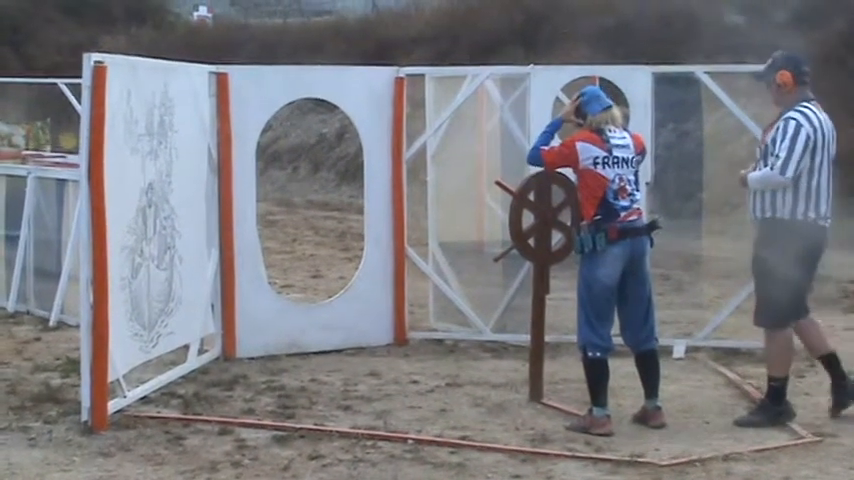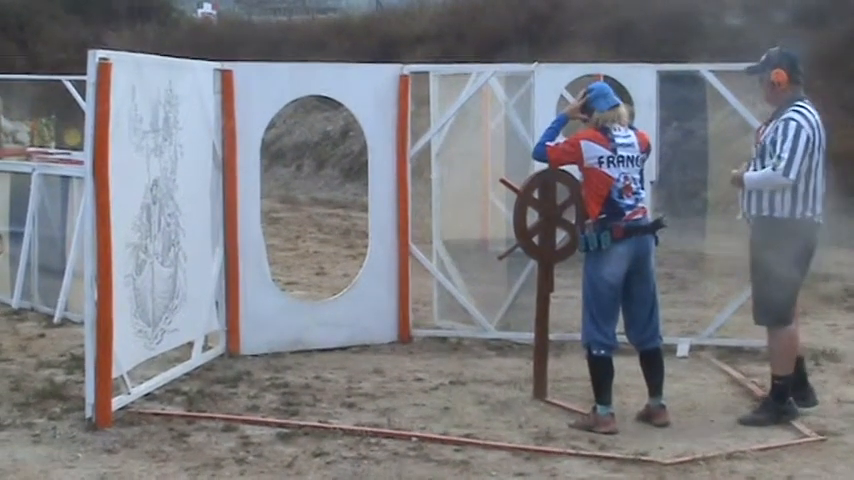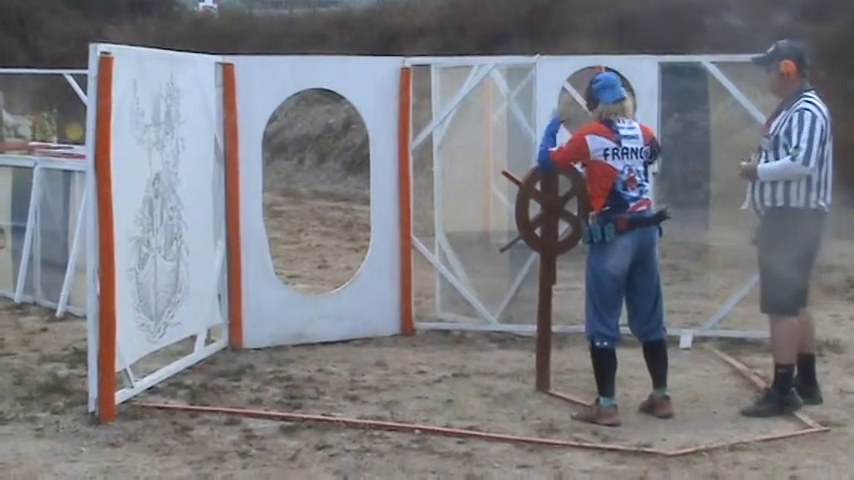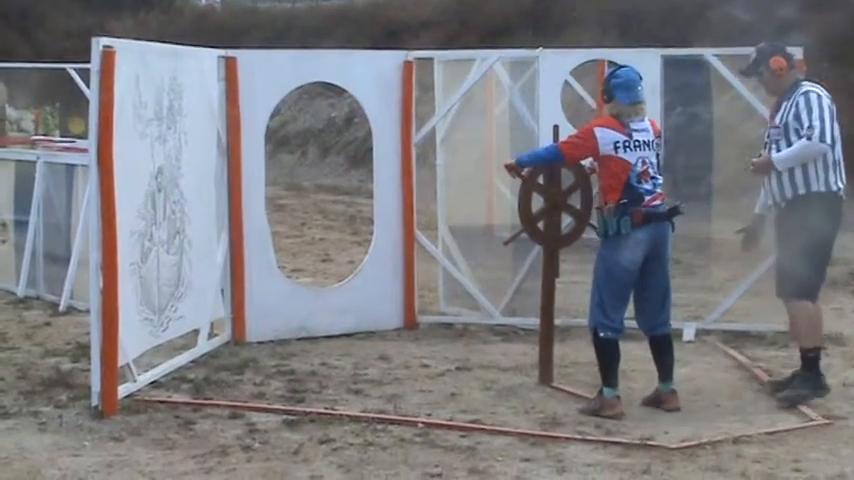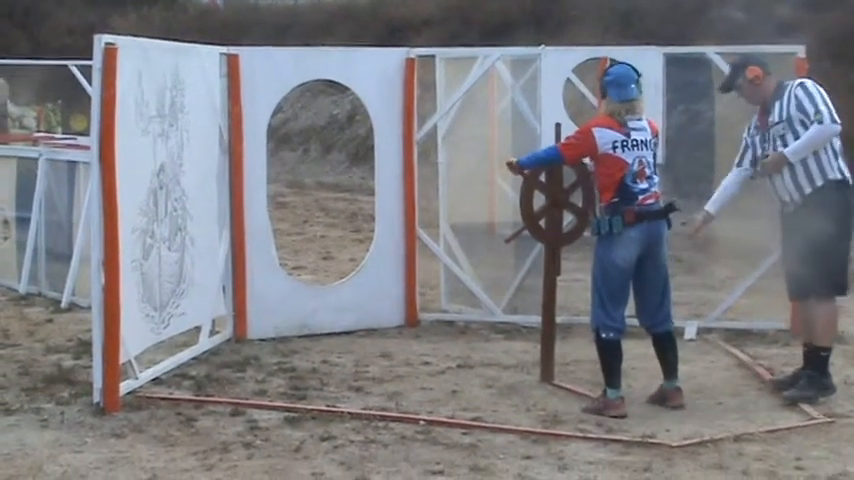
dt=0.5s
person 1, frame 1
left shoulder: (794, 121)
right shoulder: (820, 118)
left elbow: (780, 175)
left wrist: (749, 179)
right wrist: (758, 174)
left hip: (786, 229)
right hip: (808, 226)
left knee: (775, 317)
right knee: (796, 311)
left ankle: (776, 402)
person 1, frame 2
left shoulder: (793, 121)
right shoulder: (803, 115)
left elbow: (783, 176)
left wrist: (744, 178)
right wrist: (753, 174)
left hip: (783, 228)
right hip: (790, 225)
left knee: (776, 314)
right knee: (781, 310)
left ankle: (780, 399)
right ankle: (798, 385)
person 1, frame 3
left shoulder: (807, 111)
right shoulder: (789, 109)
left elbow: (802, 165)
left wrist: (758, 170)
left hip: (795, 219)
right hip: (783, 218)
left knee: (781, 305)
right knee: (795, 302)
left ankle: (782, 391)
right ankle: (806, 382)
person 1, frame 4
left shoulder: (810, 96)
right shoulder: (783, 105)
left elbow: (818, 144)
left wrist: (773, 161)
right wrist: (759, 213)
left hip: (815, 204)
right hip: (794, 206)
left knee: (796, 290)
right knee: (801, 291)
left ankle: (812, 374)
right ankle: (809, 371)
person 1, frame 5
left shoulder: (802, 91)
right shoulder: (758, 124)
right elbow: (740, 172)
left wrist: (787, 156)
right wrist: (708, 211)
right hip: (796, 208)
left knee: (822, 289)
right knee: (802, 291)
left ankle: (820, 374)
right ankle: (810, 367)
person 2, frame 1
left shoulder: (582, 143)
right shoulder: (636, 142)
left elbow: (535, 156)
left wrist: (560, 120)
right wrist: (614, 124)
left hip: (603, 244)
right hip: (637, 239)
left knee: (595, 333)
right knee: (642, 329)
left ankle: (599, 415)
right ankle: (653, 407)
person 2, frame 2
left shoulder: (586, 142)
right shoulder: (640, 140)
left elbow: (540, 151)
left wrist: (565, 115)
right wrist: (620, 120)
left hip: (608, 244)
right hip: (641, 238)
left knee: (599, 332)
right knee: (646, 328)
left ankle: (603, 413)
right ankle: (657, 406)
person 2, frame 3
left shoulder: (590, 136)
right shoulder: (644, 133)
left elbow: (548, 161)
left wrist: (553, 124)
left hip: (612, 236)
right hip: (645, 230)
left knee: (602, 325)
right knee: (649, 320)
left ankle: (606, 405)
right ankle: (661, 397)
person 2, frame 4
left shoulder: (600, 130)
right shoulder: (653, 129)
left elbow: (558, 152)
left wrist: (520, 163)
left hip: (626, 230)
right hip: (659, 225)
left knee: (605, 316)
right knee: (656, 315)
left ankle: (609, 397)
right ankle: (667, 390)
person 2, frame 5
left shoulder: (598, 130)
right shoulder: (650, 129)
left elbow: (558, 154)
left wrist: (520, 164)
left hip: (619, 228)
right hip: (654, 224)
left knee: (608, 317)
right knee: (658, 312)
left ankle: (613, 397)
right ankle: (672, 387)
